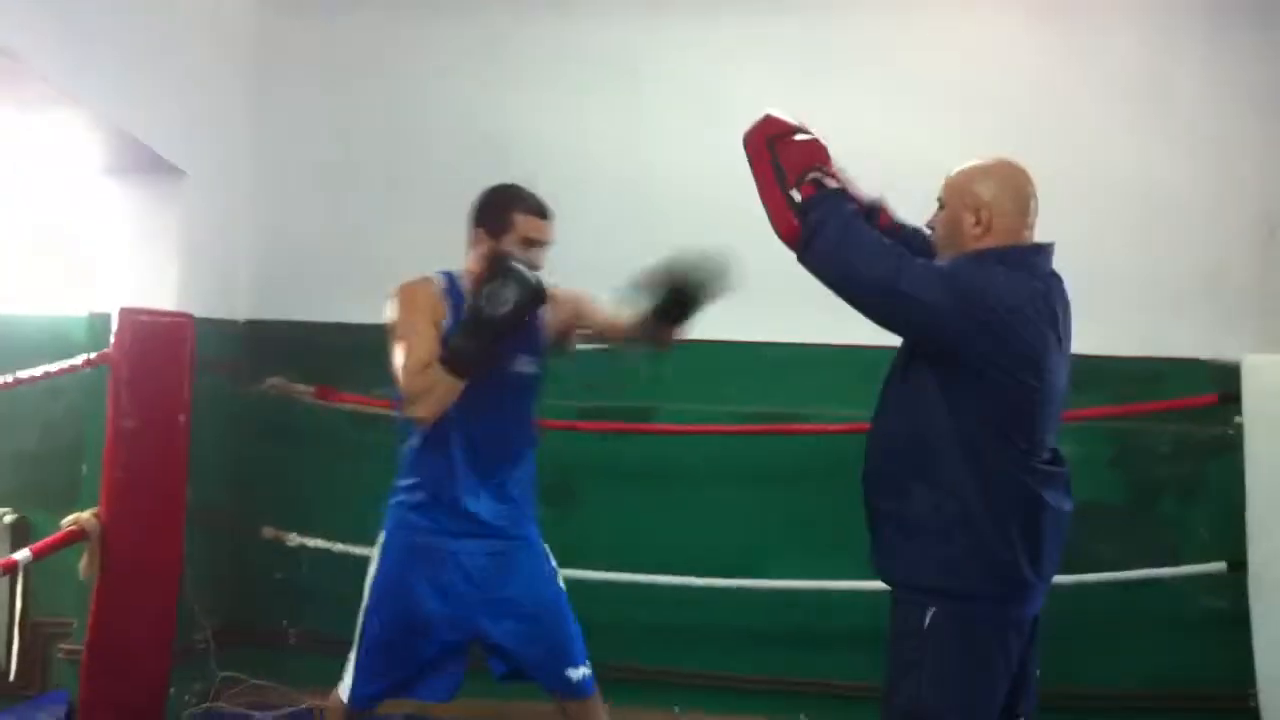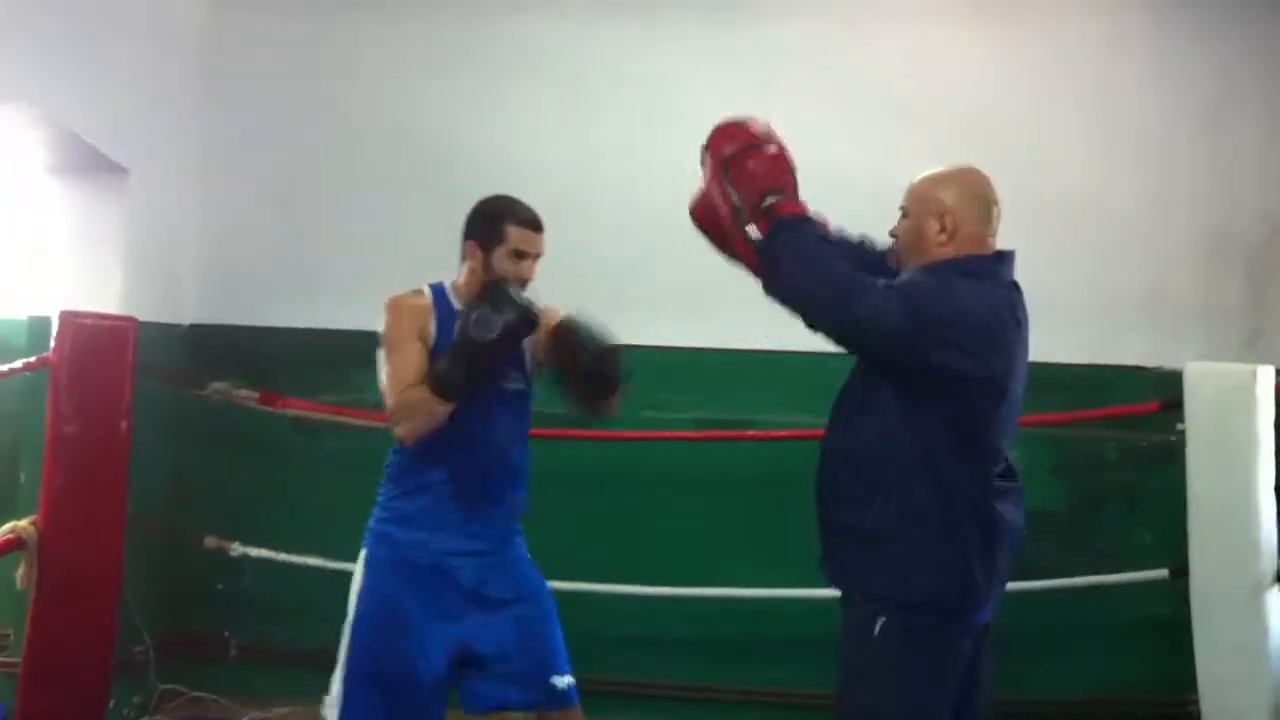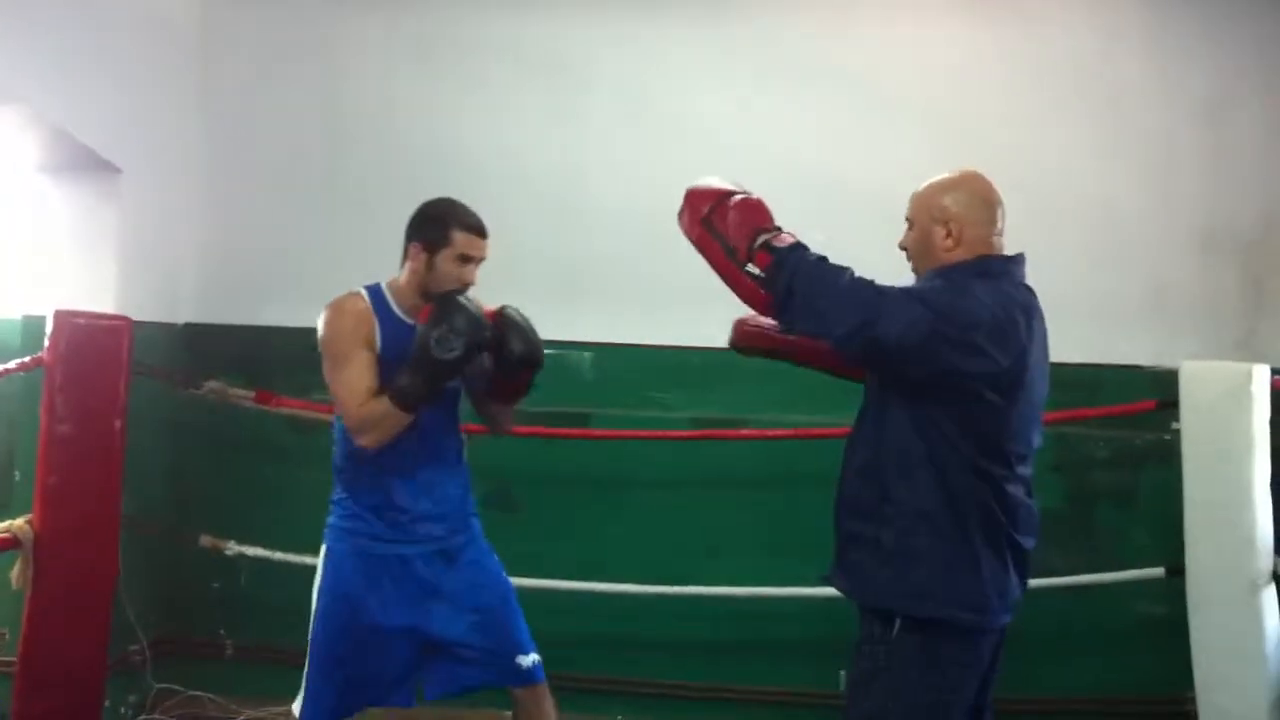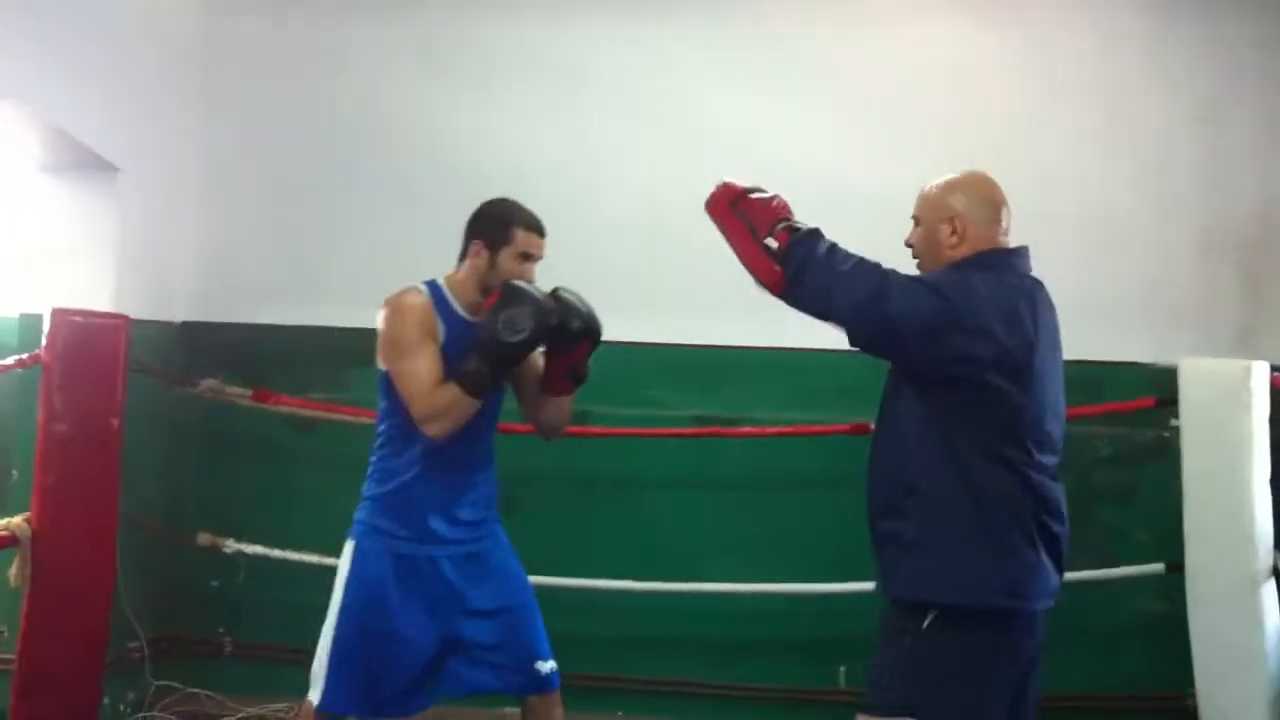
dt=0.3s
person 1, frame 1
left shoulder: (984, 299)
right shoulder: (1023, 289)
left elbow: (870, 273)
right elbow: (912, 263)
left wrist: (812, 188)
right wrist: (843, 203)
left hip: (961, 562)
right hip: (999, 552)
person 1, frame 2
left shoulder: (948, 311)
right shoulder: (979, 296)
left elbow: (840, 298)
right elbow: (874, 277)
left wrist: (772, 207)
right wrist: (783, 217)
left hip: (911, 574)
right hip: (950, 563)
person 1, frame 3
left shoulder: (964, 313)
right shoulder: (1003, 305)
left elbow: (857, 315)
right elbow: (890, 341)
left wrist: (763, 244)
right wrist: (800, 342)
left hip: (930, 582)
right hip: (971, 573)
person 1, frame 4
left shoulder: (968, 305)
right shoulder: (1015, 298)
left elbow: (861, 298)
right elbow: (896, 311)
left wrist: (781, 234)
left hip: (959, 577)
right hip: (1006, 568)
person 2, frame 1
left shoulder: (546, 307)
right shoulder: (421, 299)
left elbow: (638, 329)
right elbow: (420, 405)
left wrist: (669, 310)
right wrist: (481, 333)
left hip: (507, 533)
right hip: (425, 530)
person 2, frame 2
left shoulder: (535, 324)
right shoulder: (411, 311)
left elbow: (599, 408)
right elbow: (406, 423)
left wrist: (595, 374)
right wrist: (467, 359)
left hip: (495, 548)
right hip: (407, 547)
person 2, frame 3
left shoulder: (467, 320)
right shoulder: (350, 316)
left elbow: (497, 420)
right elbow: (367, 429)
left wrist: (512, 372)
right wrist: (429, 368)
left hip: (452, 535)
right hip: (367, 540)
left knee: (527, 677)
person 2, frame 4
left shoulder: (511, 317)
right shoulder: (409, 311)
left elbow: (549, 422)
right elbow: (433, 419)
left wrist: (566, 360)
right wrist: (492, 356)
left hip: (475, 539)
right hip: (393, 538)
